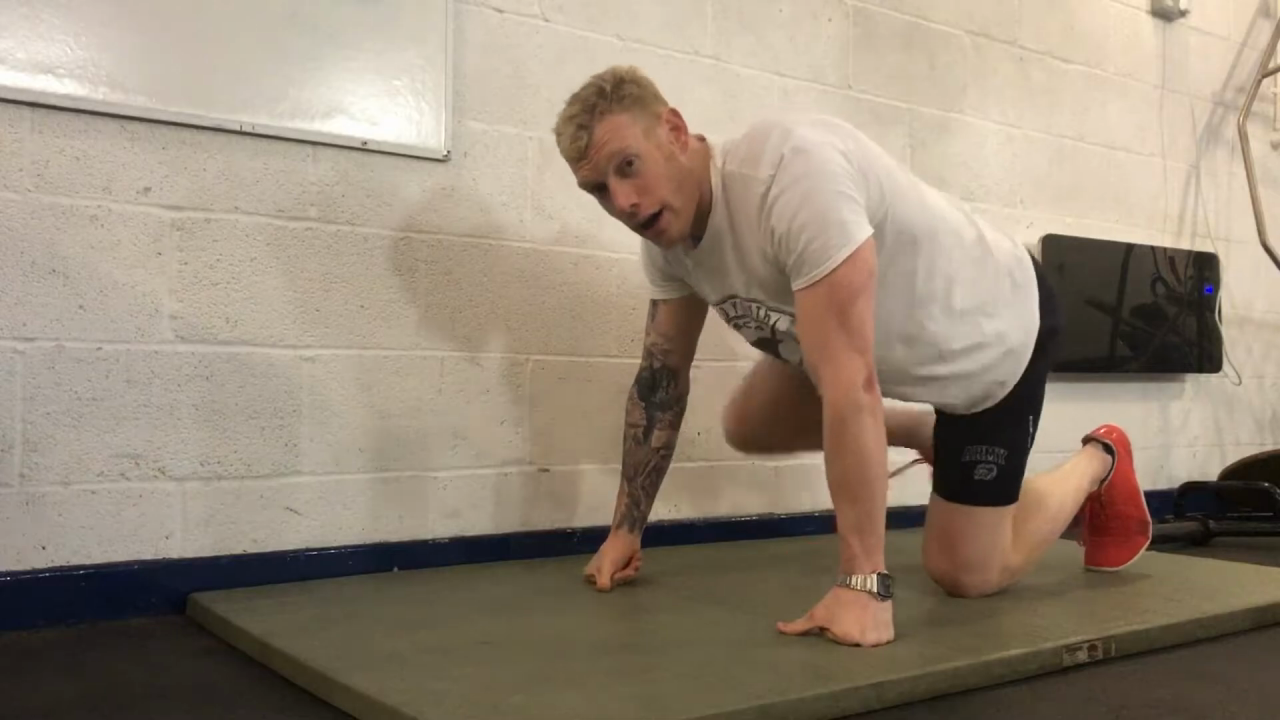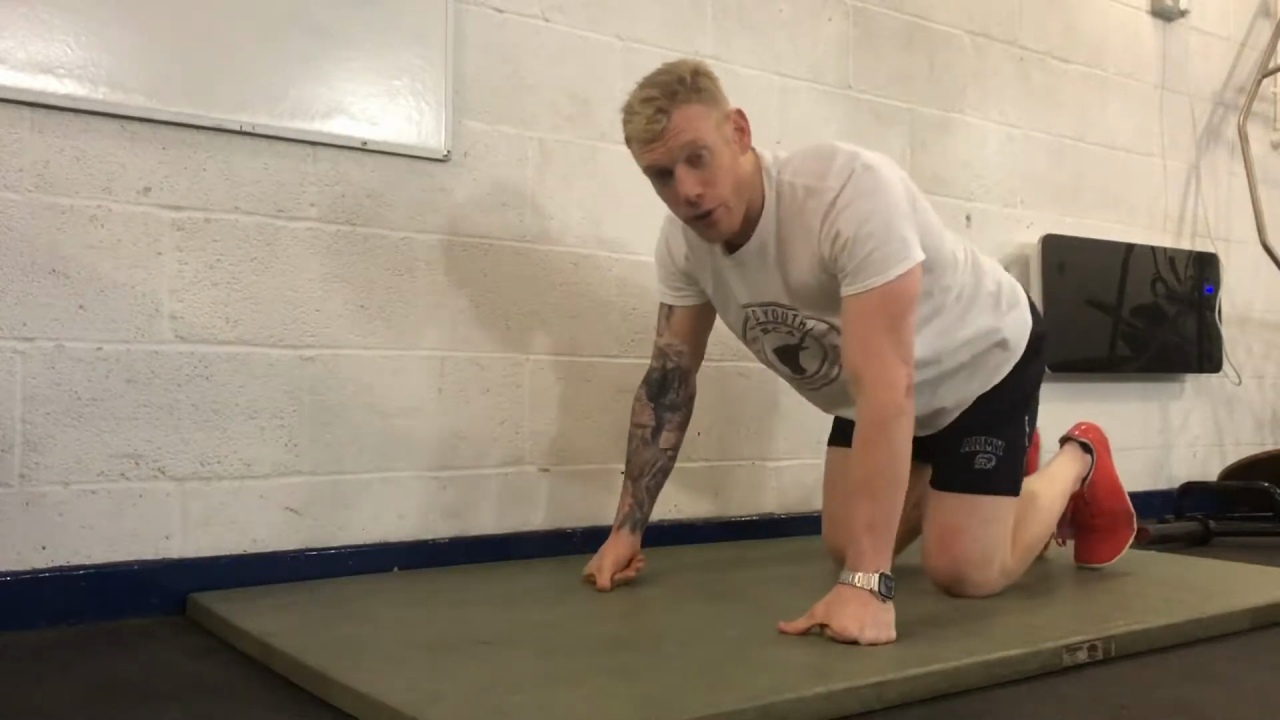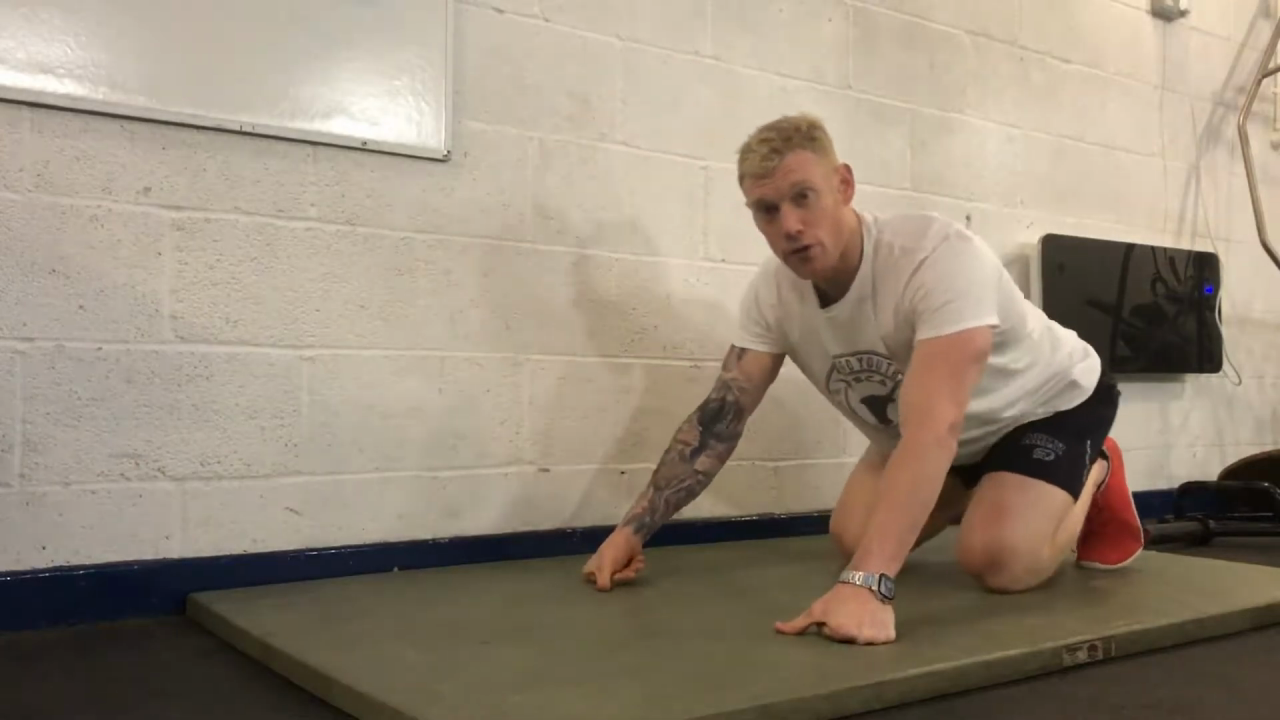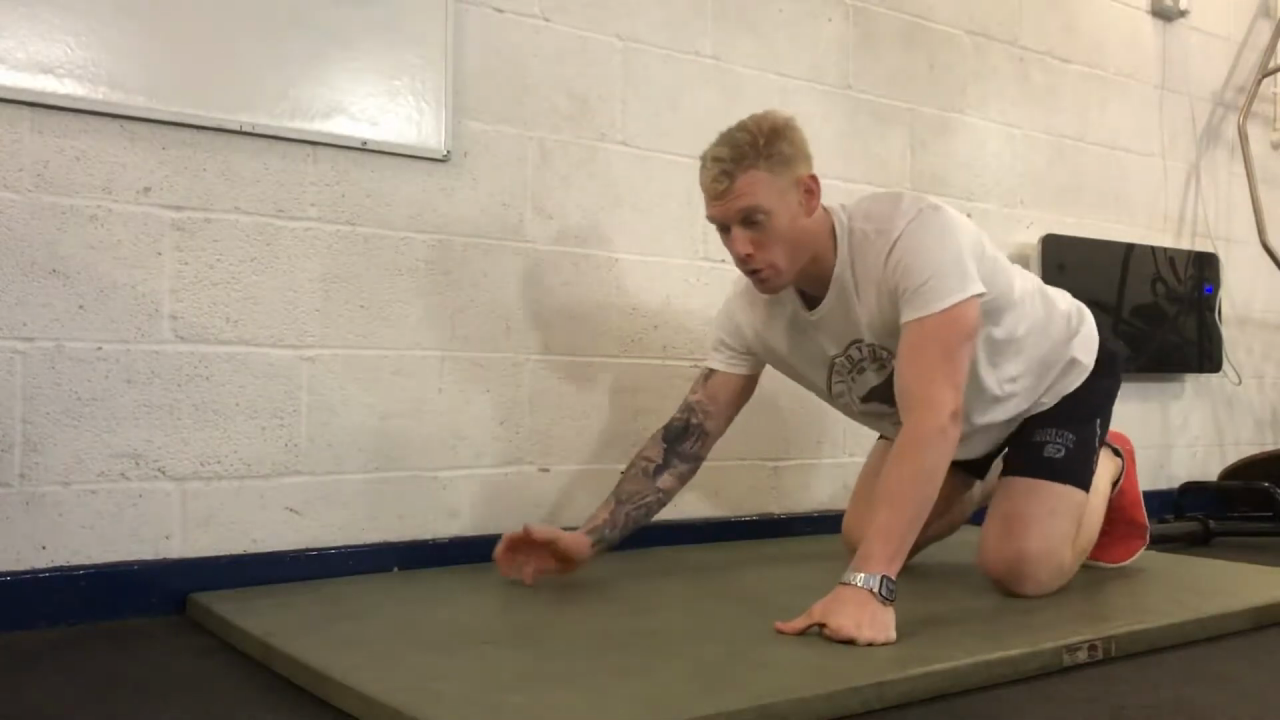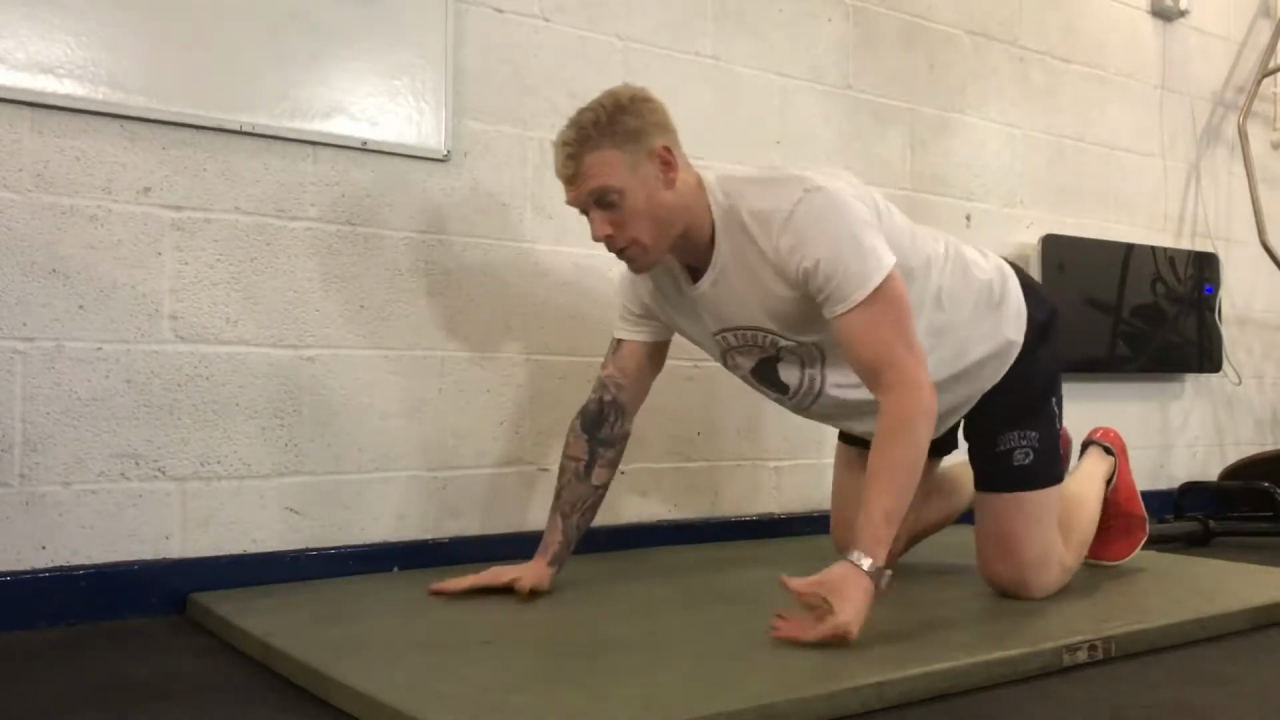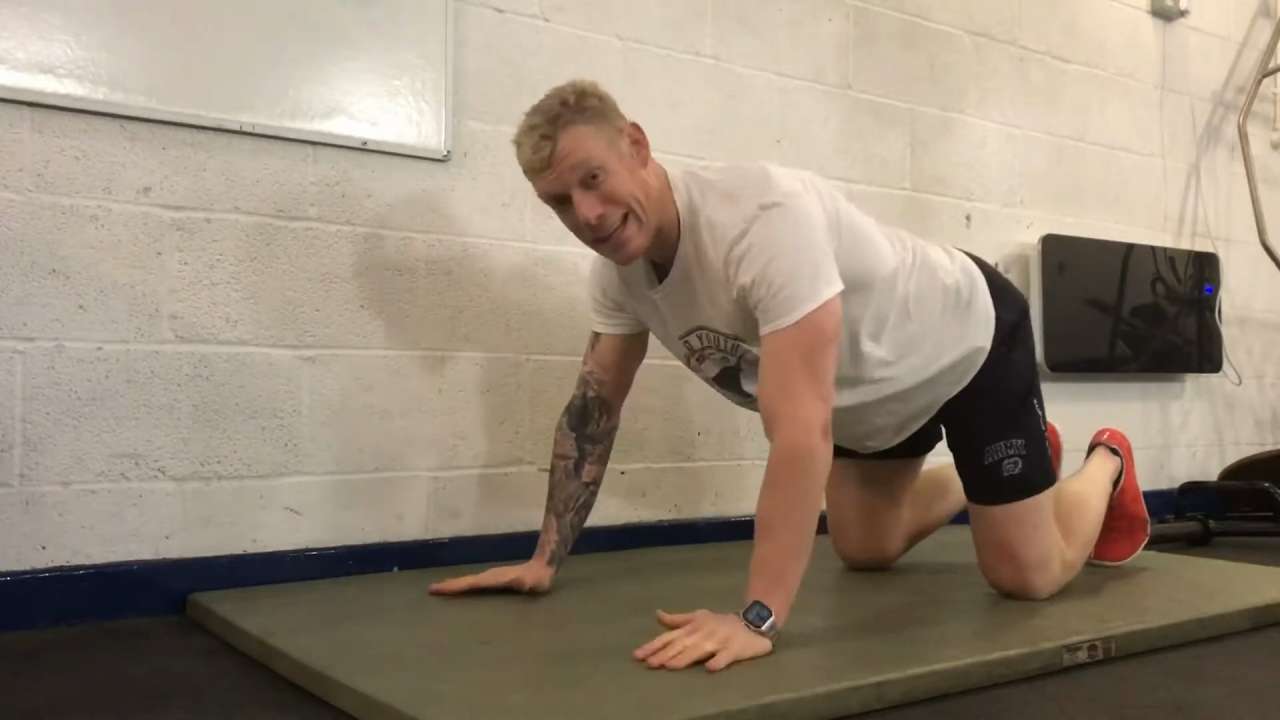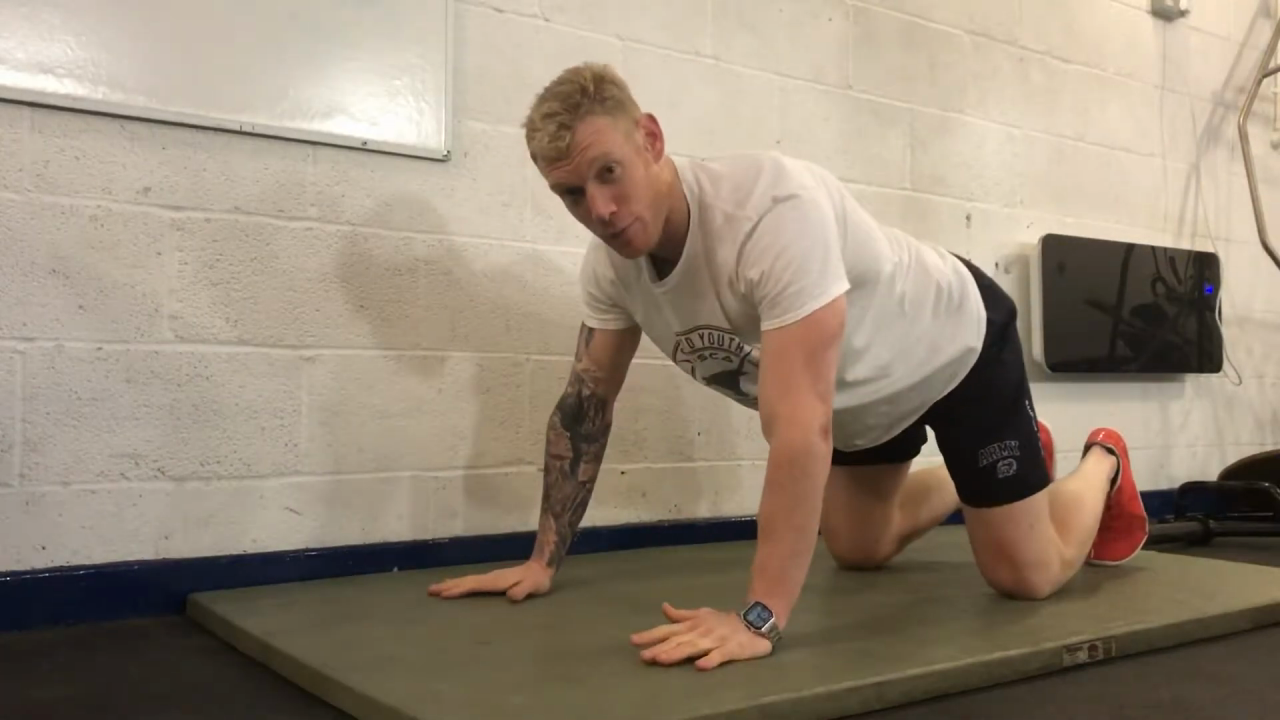
dt=0.4s
person 1, frame 1
left shoulder: (792, 172)
right shoulder: (668, 227)
left elbow: (851, 384)
right elbow: (661, 376)
left wrist: (864, 584)
right wrist: (626, 528)
left hip: (989, 325)
right hip: (901, 322)
left knee: (965, 574)
right knee: (747, 428)
left ankle: (1097, 463)
right ankle: (931, 435)
person 1, frame 2
left shoulder: (850, 191)
right shoulder: (683, 242)
left elbow: (888, 390)
right elbow: (668, 380)
left wrist: (867, 583)
right wrist: (626, 528)
left hip: (981, 356)
left knee: (964, 572)
right knee: (847, 549)
left ankle: (1075, 465)
person 1, frame 3
left shoulder: (941, 257)
right shoulder: (773, 292)
left elbow: (935, 427)
right elbow: (722, 414)
left wrist: (868, 584)
right wrist: (634, 530)
left hip: (1052, 398)
left knee: (999, 561)
right knee: (853, 539)
left ankle: (1090, 474)
right ankle: (975, 489)
person 1, frame 4
left shoulder: (918, 236)
right shoulder: (752, 311)
left elbow: (937, 418)
right elbow: (690, 433)
left wrist: (867, 587)
right wrist: (588, 538)
left hip: (1058, 373)
right hip: (968, 416)
left knee: (1021, 566)
right knee: (864, 540)
left ankle: (1104, 471)
right ankle: (988, 478)
person 1, frame 5
left shoulder: (803, 215)
right shoulder: (649, 275)
left elbow: (910, 391)
right elbow: (607, 412)
left wrist: (863, 568)
right wrist: (546, 559)
left hip: (995, 342)
right hip: (881, 392)
left knee: (1024, 574)
right knee: (864, 536)
left ankle: (1099, 464)
right ankle: (993, 475)
person 1, frame 6
left shoulder: (765, 220)
right shoulder: (618, 267)
left elbow: (801, 433)
right elbow: (594, 407)
left wrist: (757, 616)
right wrist: (546, 559)
left hip: (966, 343)
right hip: (873, 388)
left knee: (1027, 575)
right knee: (865, 551)
left ankle: (1106, 465)
right ankle: (1006, 470)
person 1, frame 7
left shoulder: (775, 211)
right shoulder: (610, 263)
left elbow: (800, 430)
right elbow: (586, 404)
left wrist: (759, 617)
right wrist: (543, 559)
left hip: (956, 345)
right hip: (865, 388)
left knee: (1027, 574)
right knee: (858, 550)
left ankle: (1101, 465)
right ankle: (1007, 465)
